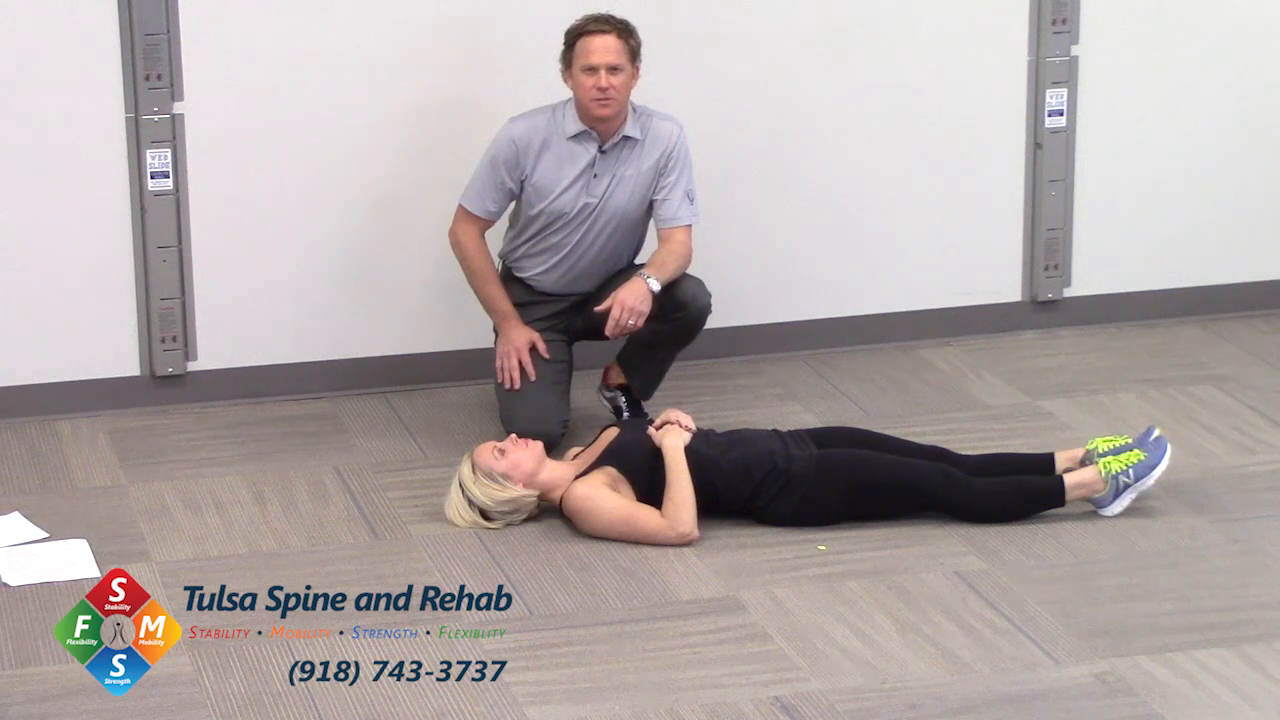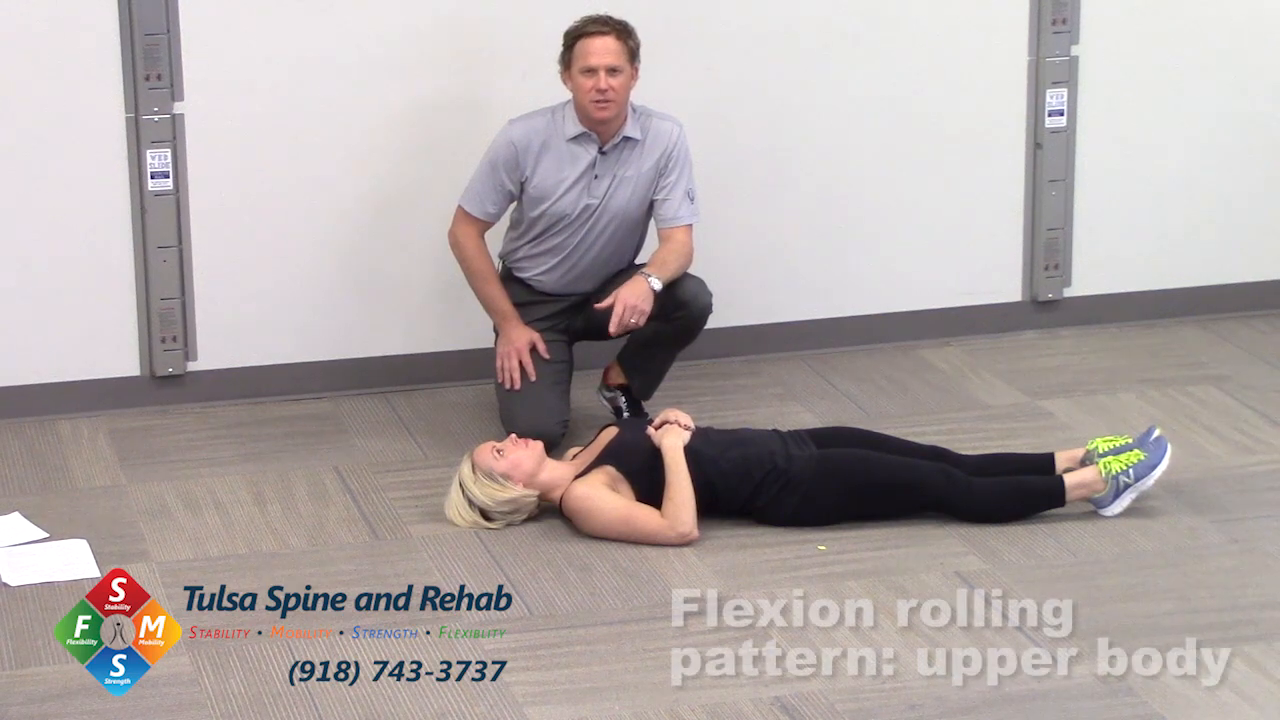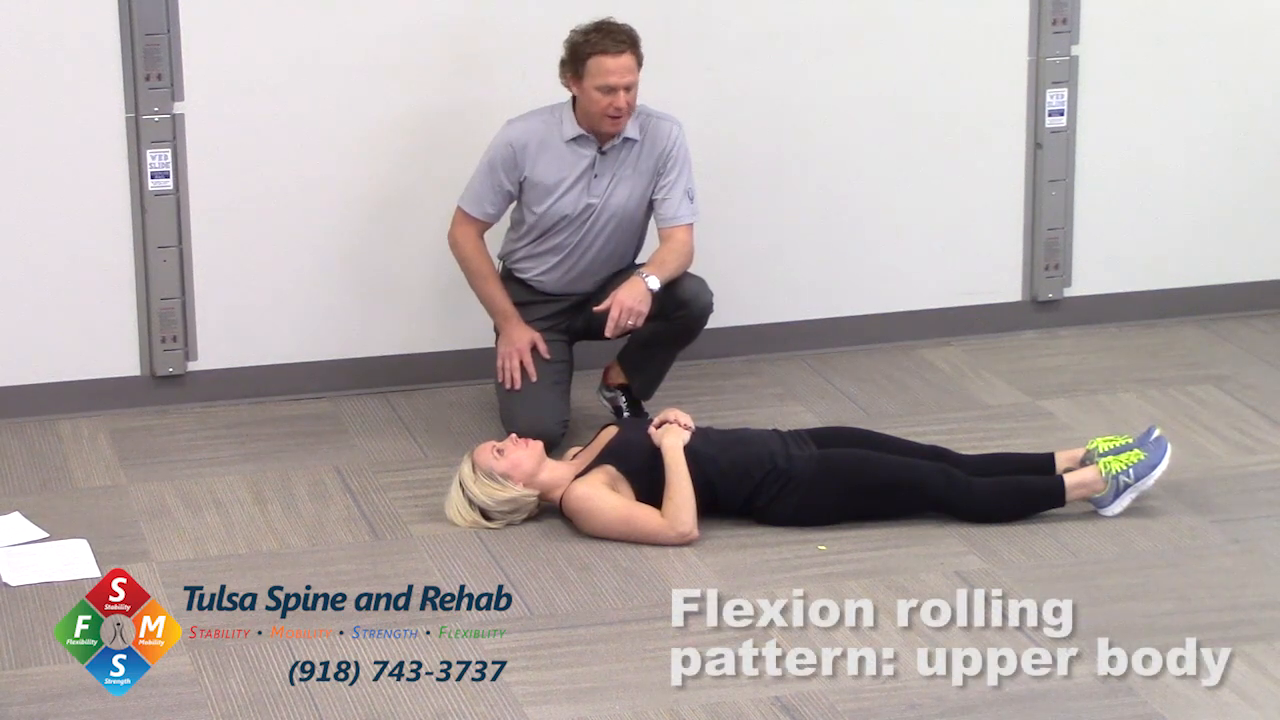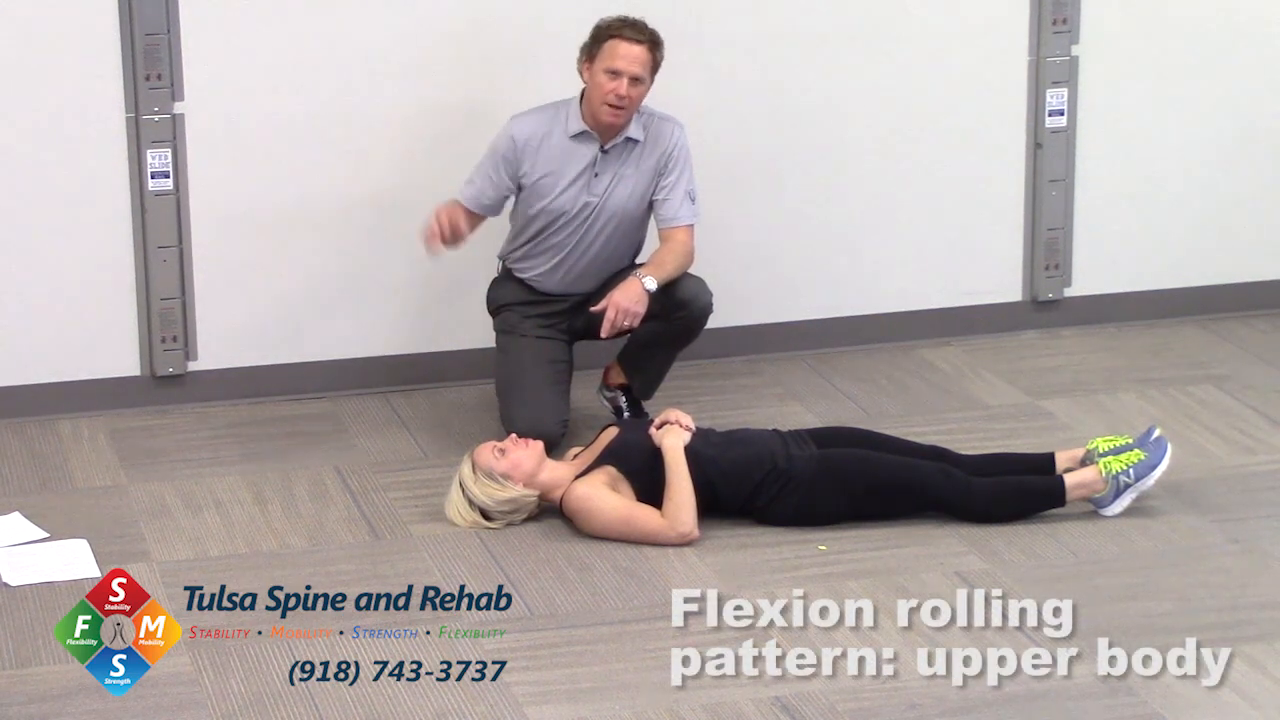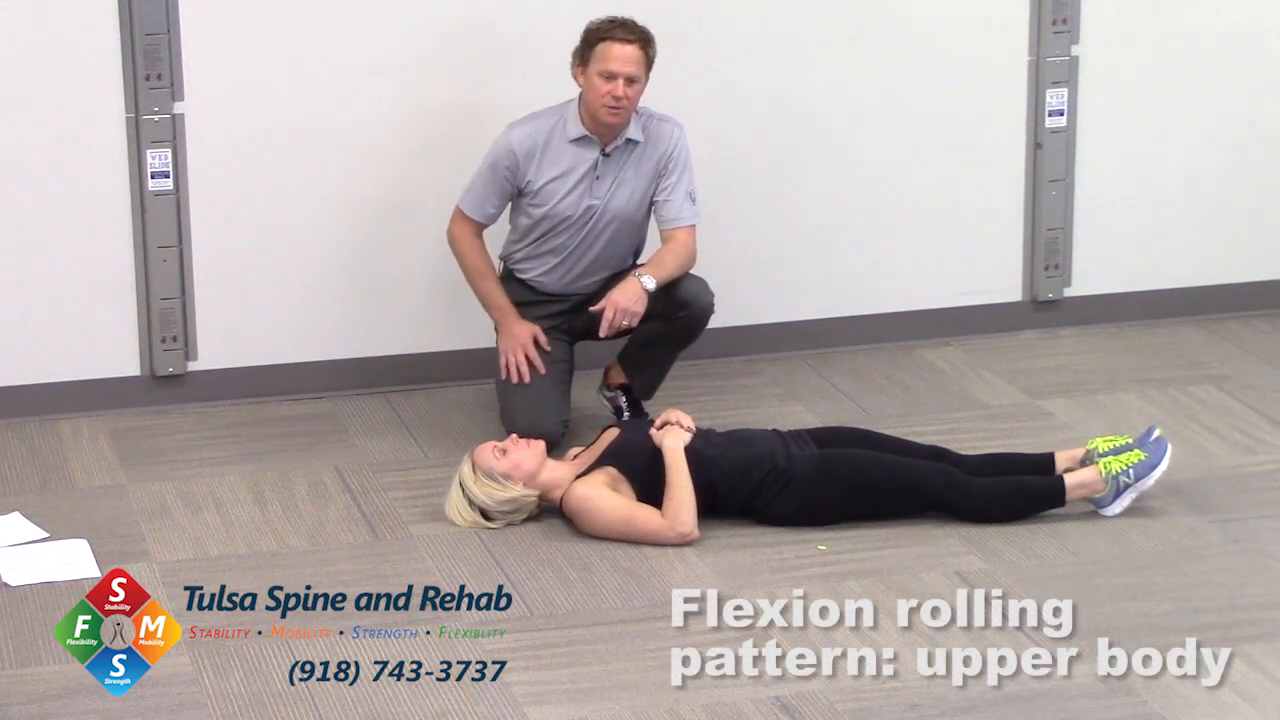
dt=1s
person 1, frame 1
left shoulder: (582, 463)
right shoulder: (583, 500)
right elbow: (681, 528)
left wrist: (668, 423)
right wrist: (674, 449)
left hip: (777, 446)
right hip: (782, 490)
left knee: (945, 462)
right knee: (947, 489)
left ankle: (1079, 460)
right ankle: (1095, 484)
person 1, frame 2
left shoulder: (583, 461)
right shoulder: (582, 501)
right elbow: (680, 527)
left wrist: (668, 423)
right wrist: (673, 448)
left hip: (779, 444)
right hip: (782, 488)
left knee: (942, 460)
right knee: (947, 489)
left ankle: (1080, 459)
right ankle: (1094, 484)
person 1, frame 3
left shoulder: (582, 462)
right shoulder: (583, 500)
right elbow: (680, 527)
left wrist: (668, 422)
right wrist: (673, 448)
left hip: (779, 443)
right hip: (782, 489)
left knee: (945, 462)
right knee: (947, 490)
left ankle: (1082, 457)
right ankle: (1095, 484)
person 1, frame 4
left shoulder: (582, 460)
right shoulder: (583, 500)
right elbow: (681, 527)
left wrist: (668, 422)
right wrist: (673, 449)
left hip: (777, 444)
right hip: (781, 489)
left knee: (943, 461)
right knee: (946, 489)
left ankle: (1081, 459)
right ankle: (1095, 484)
person 1, frame 5
left shoulder: (581, 461)
right shoulder: (583, 500)
right elbow: (681, 528)
left wrist: (668, 423)
right wrist: (673, 449)
left hip: (777, 445)
right hip: (781, 490)
left knee: (944, 461)
right knee: (946, 490)
left ankle: (1080, 459)
right ankle: (1096, 485)
person 2, frame 1
left shoulder: (665, 137)
right shoulder: (523, 136)
left elbow: (677, 241)
right elbow: (465, 231)
left wrist: (646, 281)
right wrist: (507, 324)
left hip: (612, 289)
right hip: (533, 299)
left knee: (692, 300)
right knee: (536, 431)
left ankle: (621, 383)
right ankle: (529, 368)
person 2, frame 2
left shoulder: (665, 137)
right shoulder: (523, 138)
left elbow: (678, 241)
right elbow: (464, 232)
left wrist: (647, 280)
right wrist: (508, 324)
left hip: (612, 290)
right hip: (533, 299)
left knee: (692, 298)
right knee: (537, 430)
left ankle: (620, 382)
right ankle: (524, 367)
person 2, frame 3
left shoulder: (664, 136)
right shoulder: (522, 139)
left elbow: (679, 241)
right elbow: (464, 232)
left wrist: (645, 280)
right wrist: (509, 323)
left hip: (611, 290)
right hip: (533, 298)
left knee: (693, 298)
right knee: (537, 430)
left ankle: (621, 382)
right ankle: (523, 360)
person 2, frame 4
left shoulder: (667, 138)
right shoulder: (527, 133)
left elbow: (680, 243)
right elbow: (467, 214)
left wrist: (643, 281)
right wrist: (448, 221)
left hip: (610, 290)
right hip: (531, 299)
left knee: (693, 299)
right knee: (536, 432)
left ankle: (620, 382)
right ankle: (528, 370)
person 2, frame 5
left shoulder: (666, 139)
right shoulder: (524, 141)
left elbow: (682, 243)
right elbow: (463, 230)
left wrist: (643, 281)
right wrist: (507, 321)
left hip: (612, 290)
right hip: (533, 300)
left knee: (695, 299)
right knee: (537, 431)
left ankle: (622, 382)
right ankle: (530, 374)
